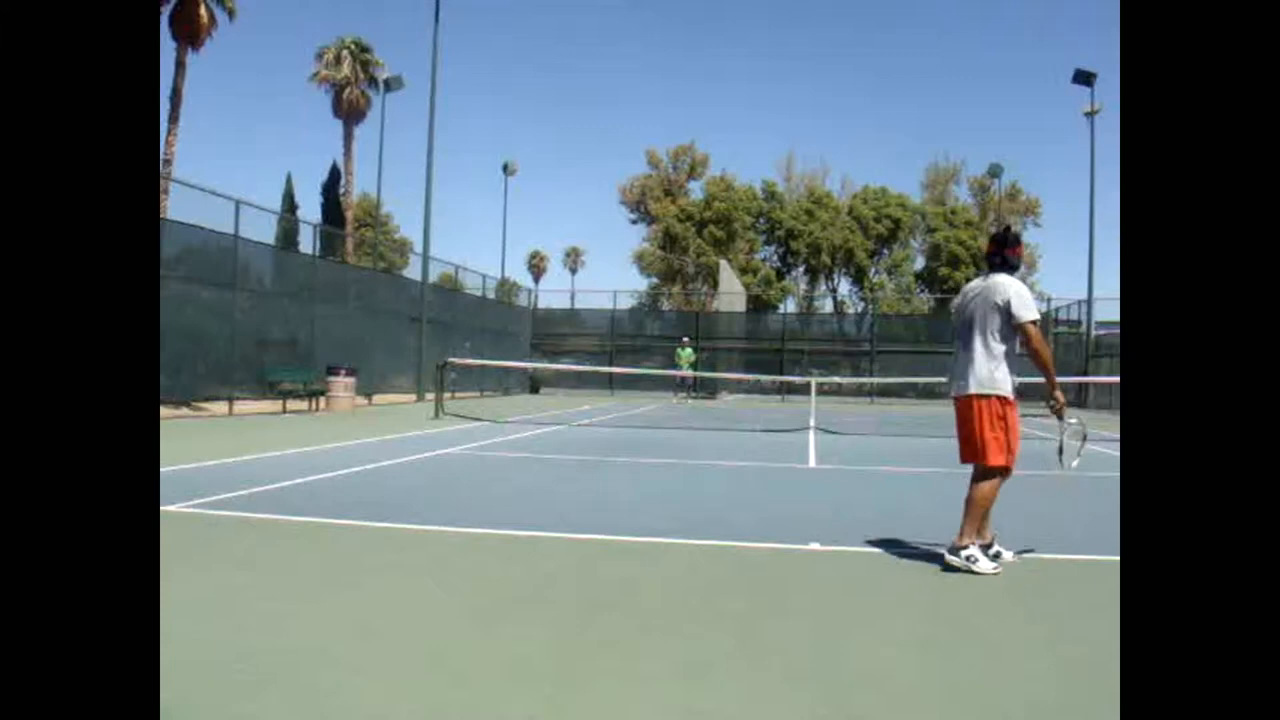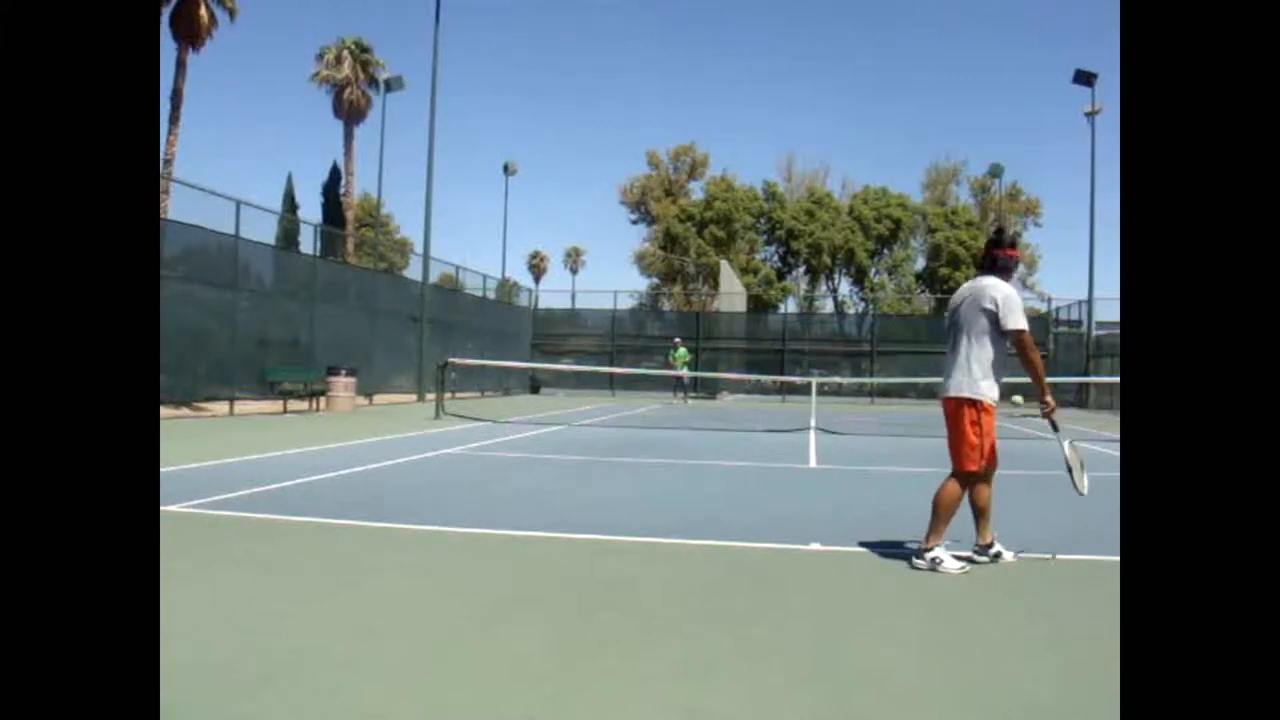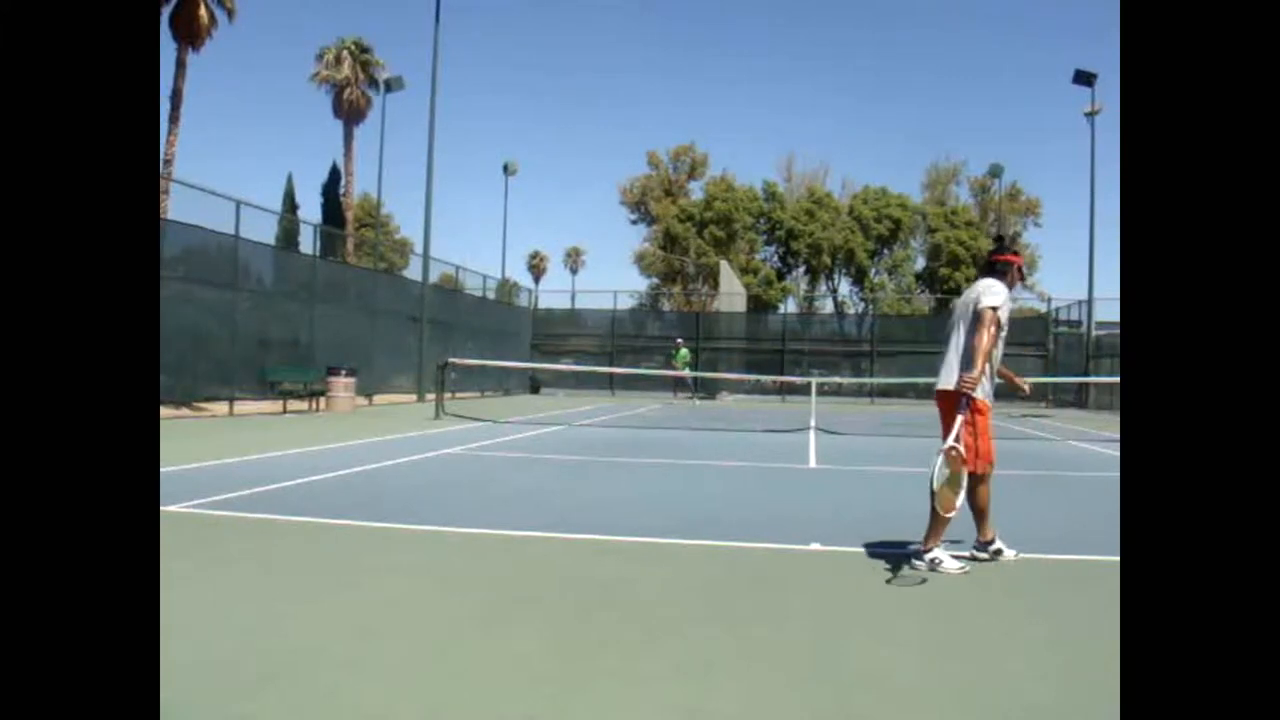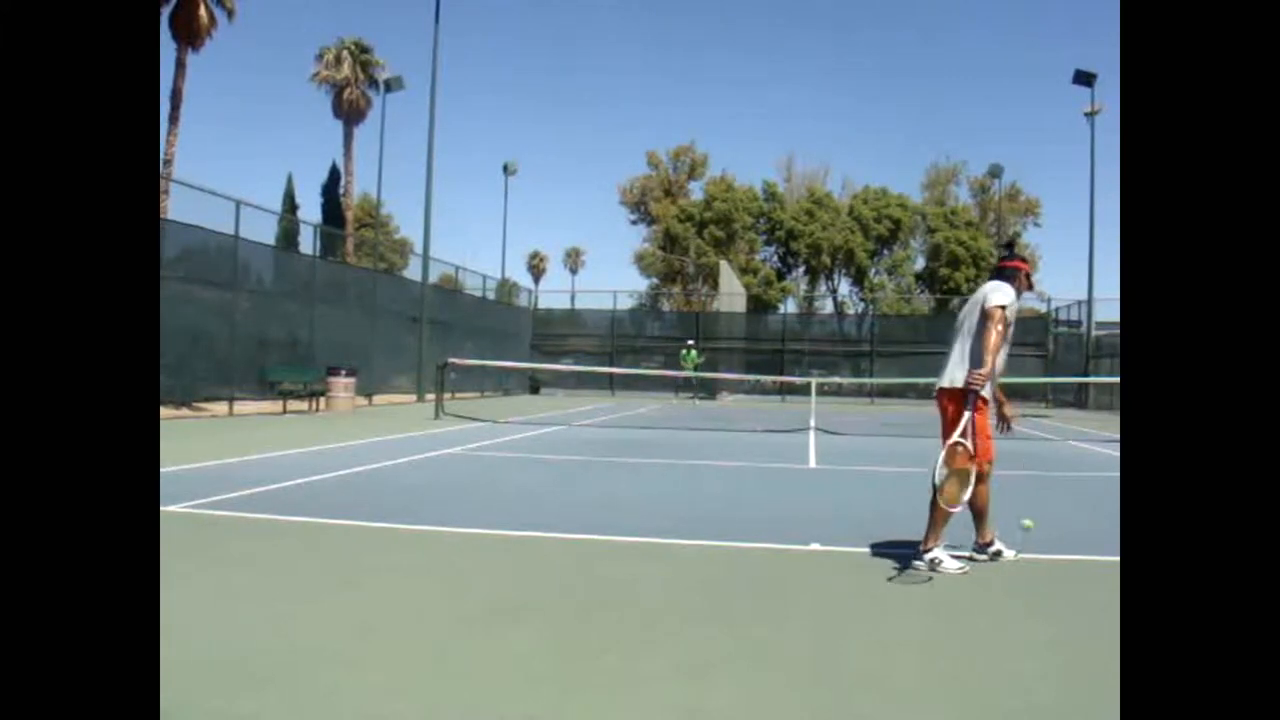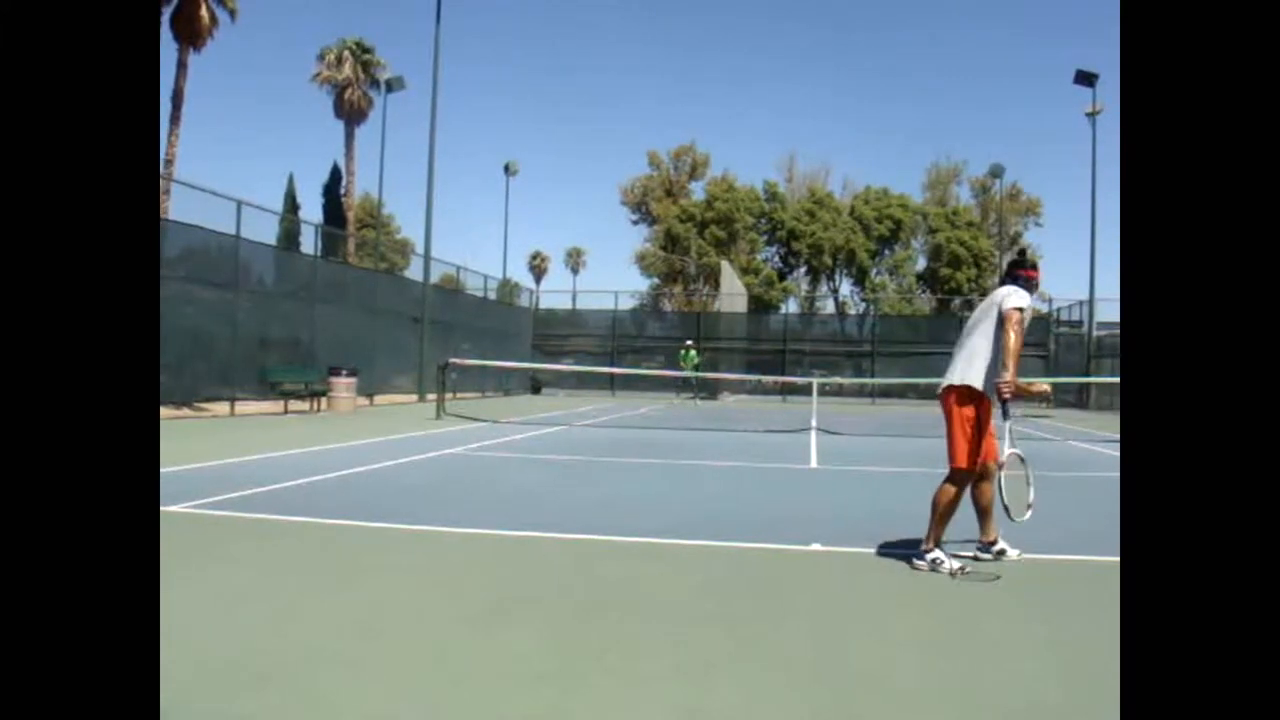
dt=0.5s
person 1, frame 1
left shoulder: (968, 290)
right shoulder: (1013, 289)
right elbow: (1034, 341)
right wrist: (1053, 387)
left hip: (964, 388)
right hip: (991, 390)
left knee: (985, 468)
right knee: (996, 470)
left ankle: (985, 542)
right ankle: (962, 544)
person 1, frame 2
left shoulder: (963, 291)
right shoulder: (1003, 293)
right elbow: (1026, 349)
right wrist: (1044, 392)
left hip: (958, 390)
right hip: (974, 394)
left knee: (984, 469)
right knee: (965, 472)
left ankle: (985, 543)
right ankle: (929, 548)
person 1, frame 3
left shoulder: (978, 292)
right shoulder: (995, 290)
right elbow: (987, 329)
left wrist: (1010, 378)
right wrist: (976, 372)
left hip: (968, 392)
right hip: (963, 392)
left knee: (982, 468)
right knee: (964, 471)
left ankle: (986, 540)
right ankle: (928, 549)
person 1, frame 4
left shoulder: (988, 293)
right shoulder: (1002, 290)
right elbow: (996, 325)
left wrist: (1002, 403)
right wrist: (986, 366)
left hip: (971, 394)
right hip: (964, 392)
left knee: (982, 468)
left ankle: (985, 542)
right ankle: (928, 549)
person 1, frame 5
left shoulder: (993, 301)
right shoulder: (1017, 296)
right elbow: (1012, 329)
left wrist: (1026, 389)
right wrist: (1009, 367)
left hip: (974, 392)
right hip: (968, 391)
left knee: (989, 468)
right knee: (963, 471)
left ankle: (989, 541)
right ankle: (929, 550)
